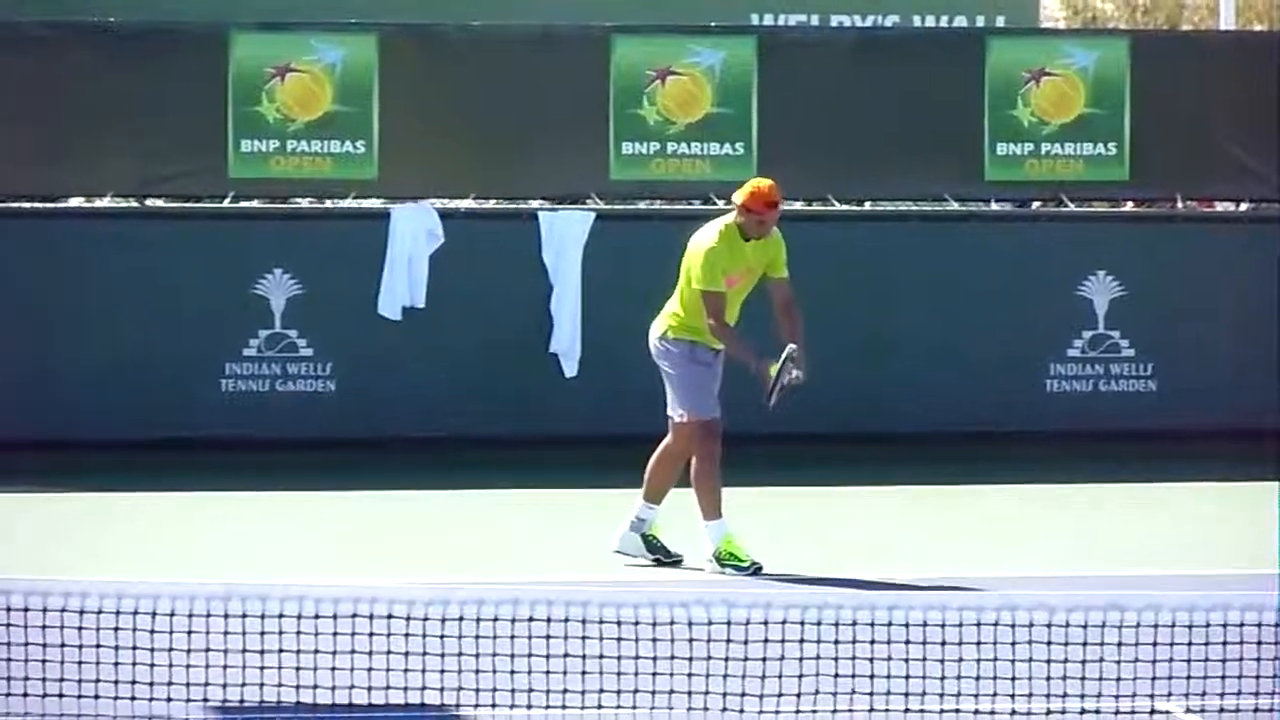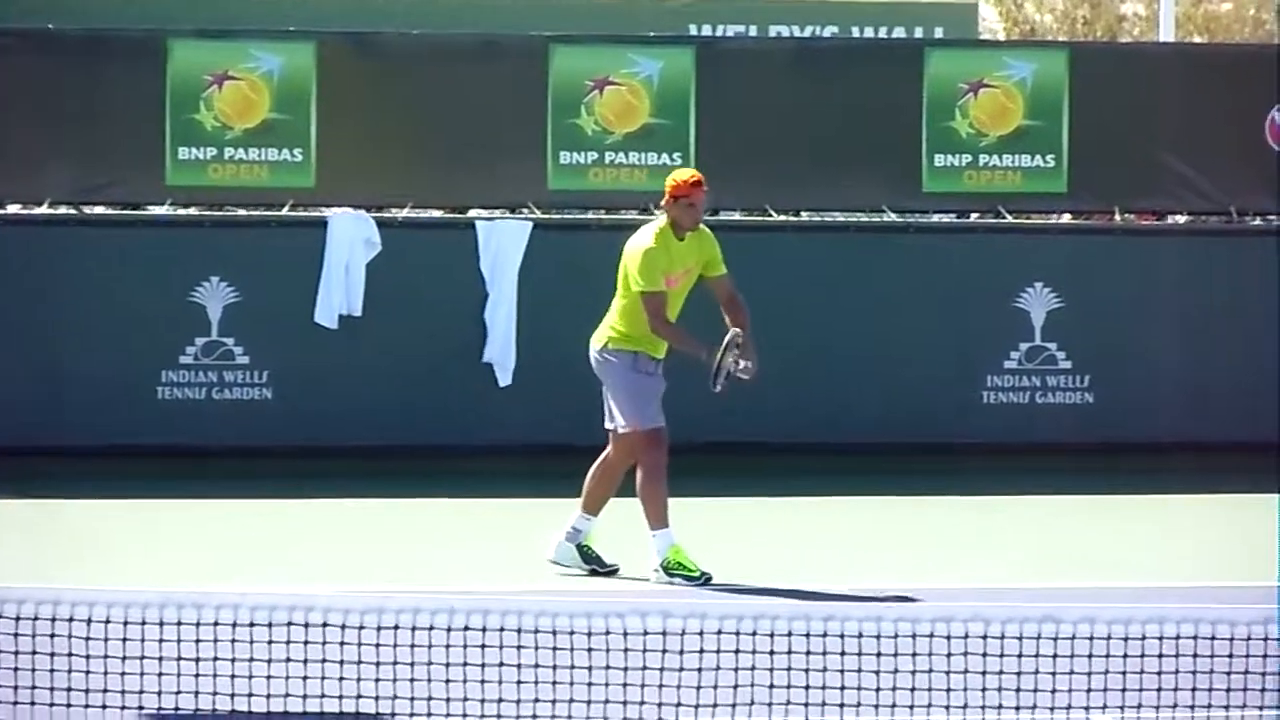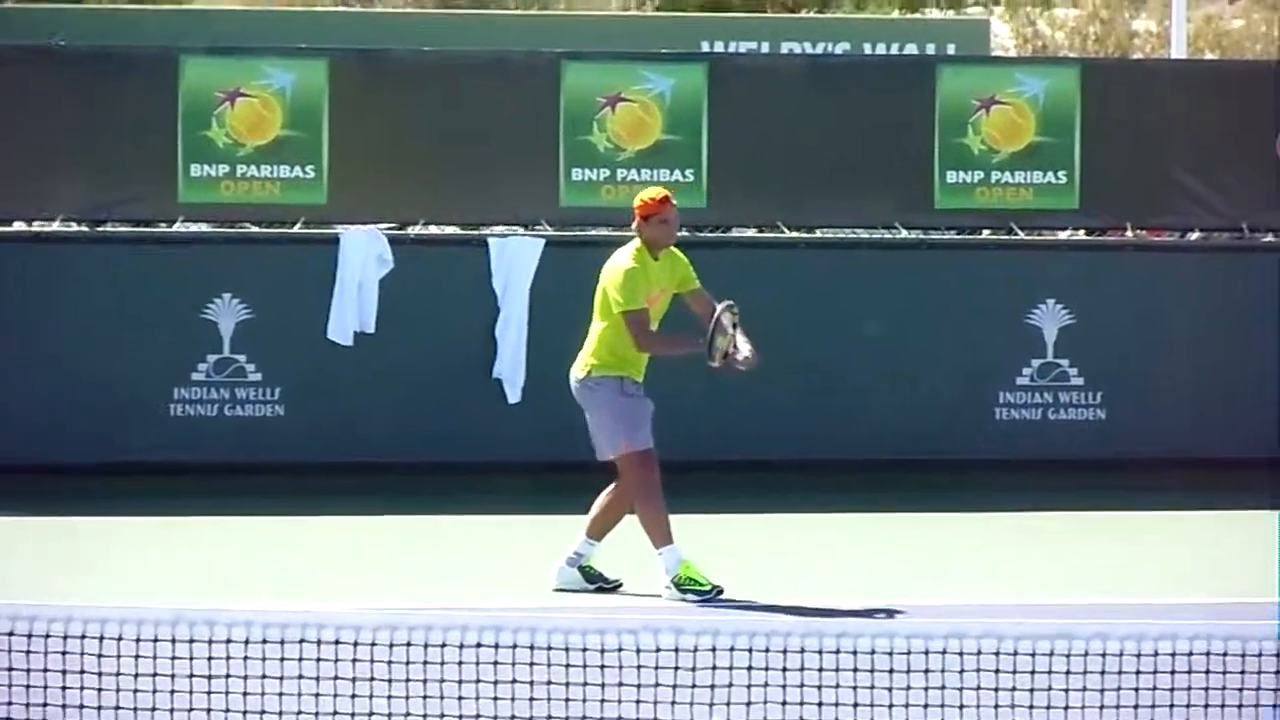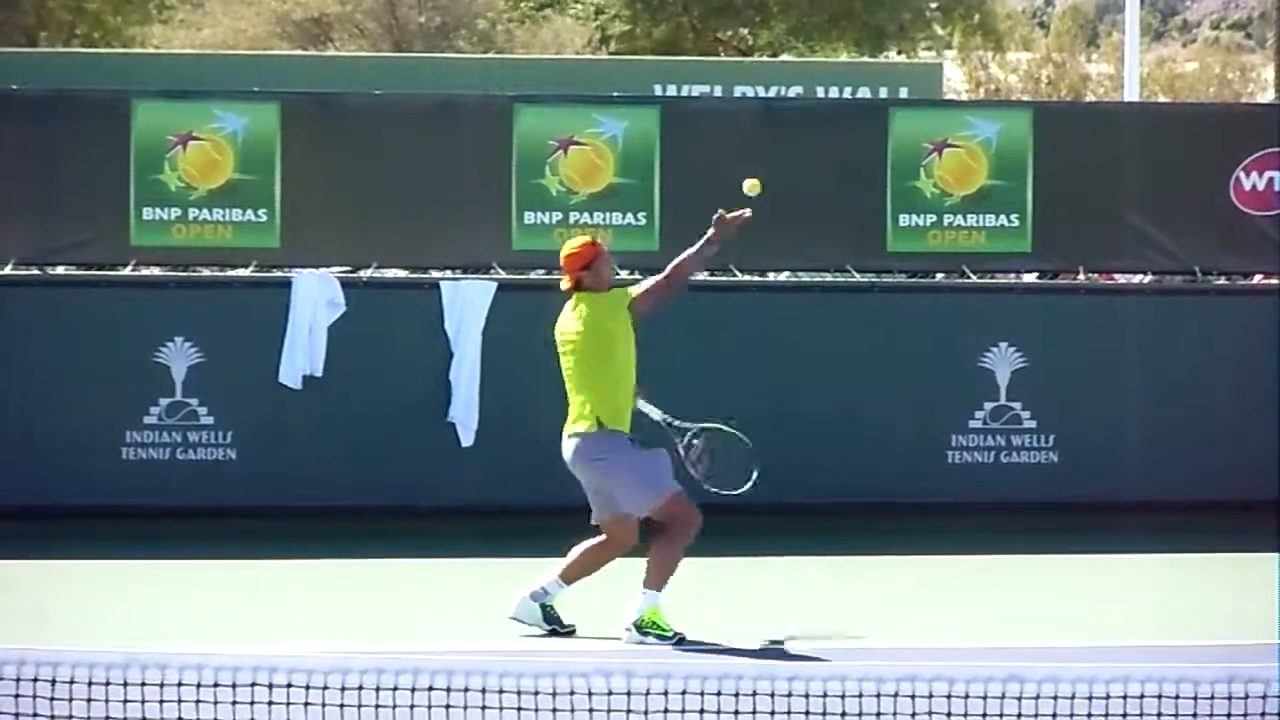
dt=1s
person 1, frame 1
left shoulder: (771, 240)
right shoulder: (710, 246)
left elbow: (784, 302)
right elbow: (715, 321)
left wrist: (796, 353)
right wrist: (757, 363)
left hip: (707, 345)
right hip: (680, 340)
left knee: (681, 440)
right knee: (706, 437)
left ankle: (637, 530)
right ankle: (719, 545)
person 1, frame 2
left shoulder: (703, 240)
right shoulder: (648, 248)
left elbow: (729, 298)
right elbow: (658, 322)
left wrist: (744, 344)
right wrist: (706, 353)
left hip: (644, 354)
right hip: (622, 350)
left knee: (622, 450)
right knee: (653, 447)
left ankle: (572, 540)
right ankle: (666, 555)
person 1, frame 3
left shoulder: (673, 261)
right shoulder: (625, 269)
left elbow: (708, 310)
right elbow: (643, 340)
left wrist: (740, 342)
right wrist: (702, 346)
left hip: (621, 379)
right hip: (603, 377)
left knee: (631, 480)
right knee: (644, 470)
left ankle: (574, 564)
right ankle: (675, 571)
person 1, frame 4
left shoulder: (571, 317)
right shoulder: (603, 306)
right elbow: (665, 283)
left wrist: (626, 392)
right wrist: (713, 239)
left hip: (585, 440)
right hip: (603, 440)
left knee: (618, 537)
right knee: (683, 516)
left ankle: (536, 599)
right ankle: (643, 616)
